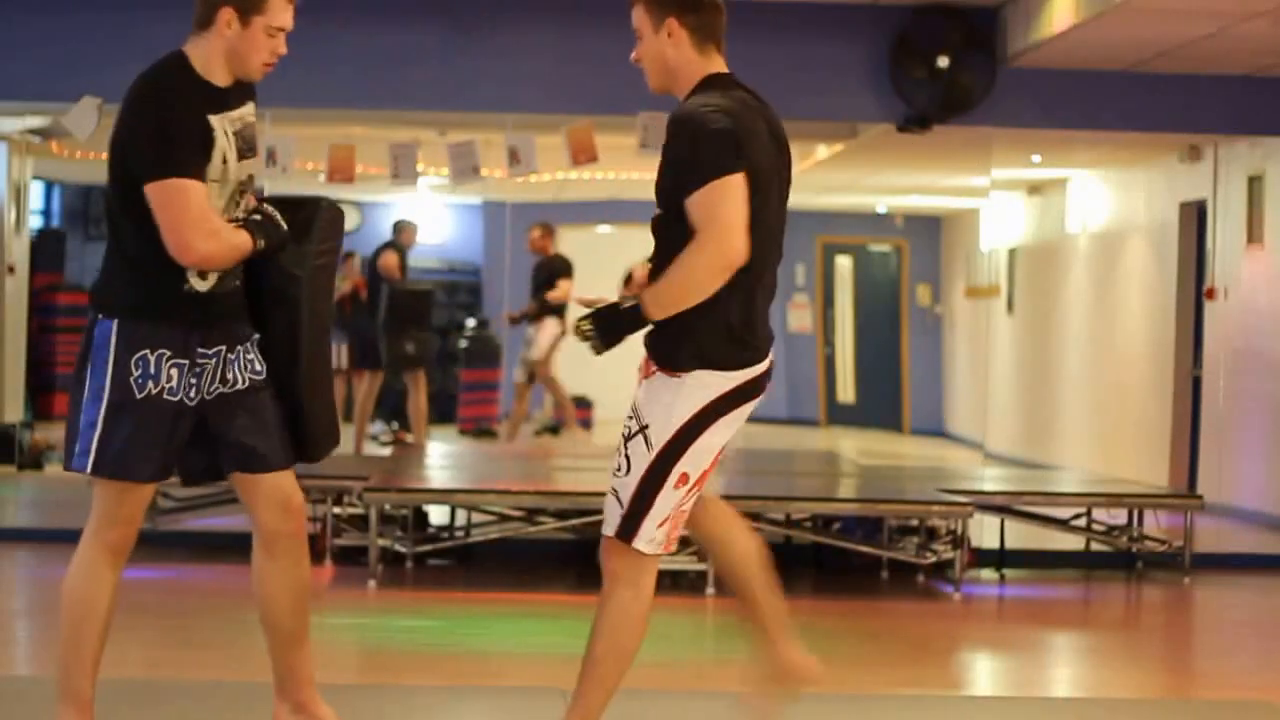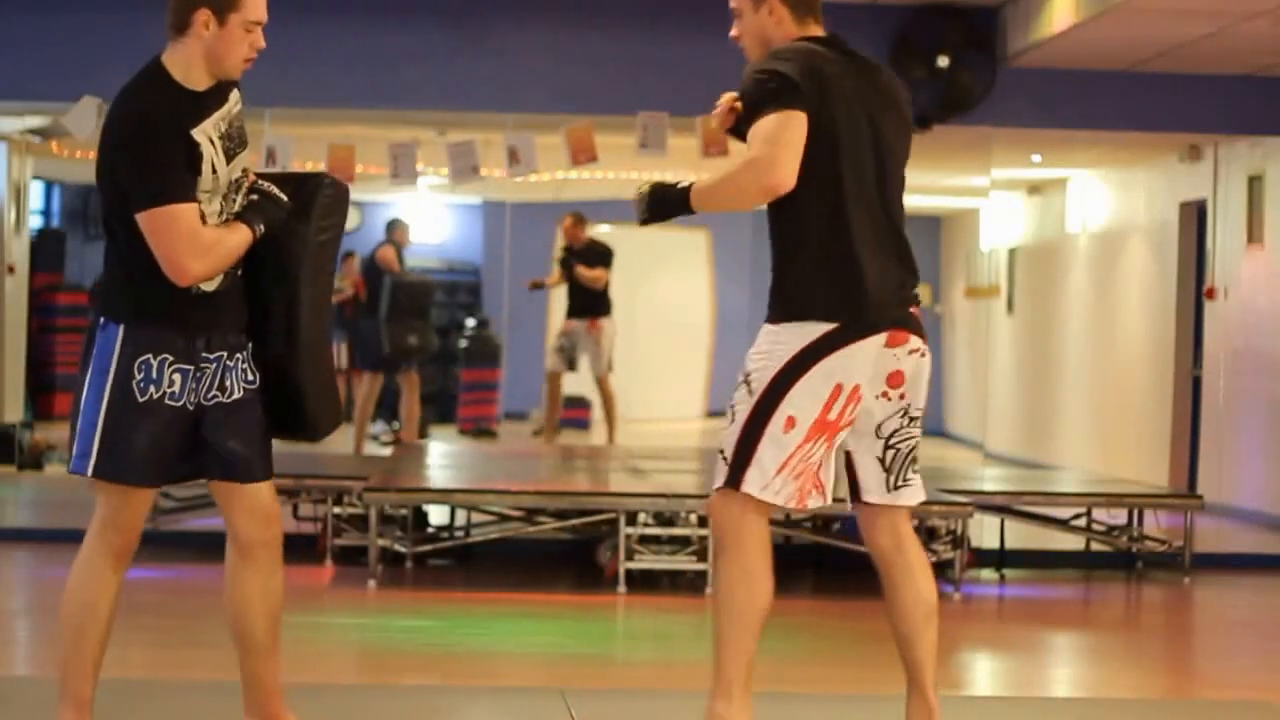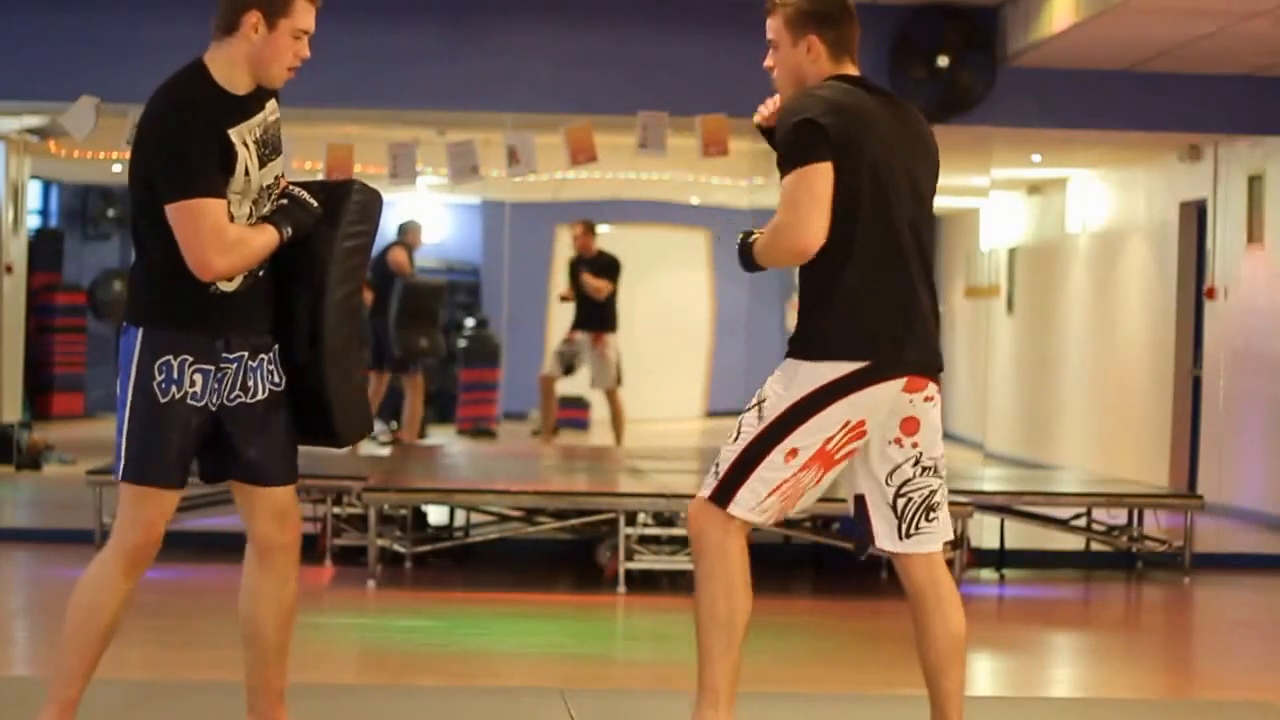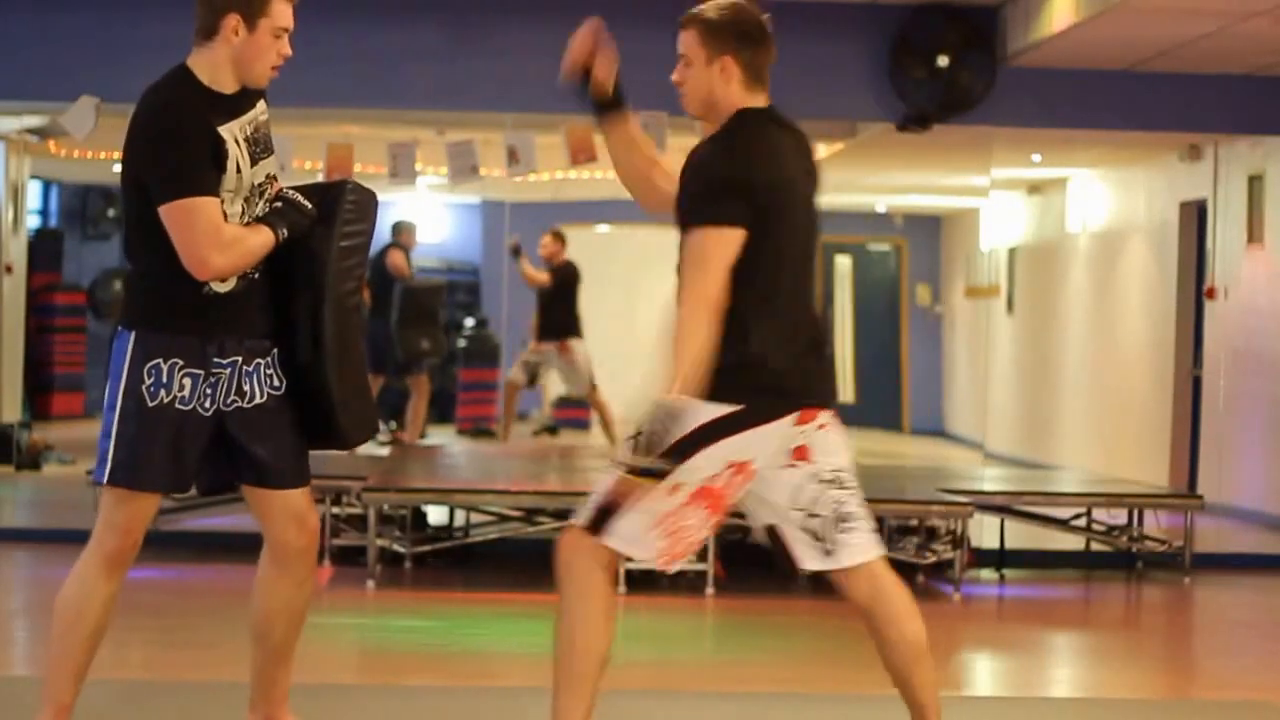
dt=0.4s
person 1, frame 1
left shoulder: (238, 94)
right shoulder: (163, 99)
right elbow: (194, 240)
left wrist: (256, 223)
right wrist: (259, 231)
left hip: (225, 337)
right hip: (145, 336)
left knee: (283, 516)
right knee: (112, 530)
person 1, frame 2
left shoulder: (224, 90)
right shoulder: (145, 115)
right elbow: (186, 260)
left wrist: (256, 201)
right wrist: (259, 220)
left hip: (225, 342)
right hip: (146, 341)
left knee: (258, 528)
right knee: (114, 536)
person 1, frame 3
left shoulder: (261, 98)
right shoulder: (181, 113)
right elbow: (212, 256)
left wrist: (287, 209)
right wrist: (287, 223)
left hip: (249, 345)
right hip: (172, 344)
left knee: (277, 531)
right knee: (136, 541)
person 1, frame 4
left shoulder: (250, 99)
right shoulder: (171, 115)
right elbow: (209, 255)
left wrist: (281, 205)
right wrist: (282, 223)
left hip: (248, 349)
right hip: (167, 350)
left knee: (296, 532)
right knee: (115, 543)
person 2, frame 1
left shoulder: (701, 120)
right shoulder: (756, 117)
left elbow: (725, 246)
left wrist: (628, 314)
right wrist: (651, 277)
left hip: (701, 369)
right hip: (740, 359)
left knee: (630, 552)
right knee: (698, 507)
right ankle: (781, 652)
person 2, frame 2
left shoulder: (783, 69)
right shoulder: (885, 87)
left elbow: (776, 177)
left wrist: (678, 198)
left hip: (818, 326)
right hip: (893, 329)
left knee: (737, 514)
right knee: (892, 530)
person 2, frame 3
left shoulder: (812, 115)
right shoulder: (911, 127)
left elbow: (803, 237)
left wrist: (753, 249)
left hip: (838, 365)
right hip: (913, 370)
left knee: (715, 521)
right knee: (922, 565)
person 2, frame 4
left shoulder: (725, 175)
right shoulder: (784, 148)
left elbow: (701, 293)
right elbow: (664, 199)
left wrist: (666, 418)
right wrist: (608, 107)
left hip: (735, 407)
right hip: (800, 409)
left knee: (582, 550)
right knee: (864, 578)
person 3, frame 1
left shoulder: (385, 252)
right shoulder: (393, 251)
right elbow: (386, 266)
right wrist: (400, 283)
left hip: (373, 325)
right hip: (388, 325)
left knee: (369, 384)
right knee: (417, 382)
left ankle: (358, 448)
right ankle: (419, 446)
person 3, frame 2
left shoulder: (373, 255)
right shoulder: (390, 248)
right elbow: (386, 259)
left hip: (369, 323)
left knee: (368, 387)
right knee: (410, 384)
left ankle: (358, 448)
person 3, frame 3
left shoulder: (383, 255)
right shoulder: (400, 249)
right elbow: (397, 262)
right wrist: (411, 280)
left hip: (378, 322)
right hip: (394, 325)
left knee: (376, 388)
right knee: (414, 387)
right ankle: (409, 445)
person 3, frame 4
left shoulder: (379, 257)
right shoulder: (396, 250)
right elbow: (396, 265)
right wrist: (409, 280)
left hip: (376, 328)
right hip: (394, 329)
left knee: (369, 389)
right knee: (420, 388)
right ankle: (409, 444)
person 4, frame 1
left shoulder: (560, 264)
right shoulder: (539, 266)
left elbow: (565, 293)
left wrist: (543, 300)
right wrist: (523, 314)
left hip: (550, 323)
right hip: (534, 326)
left knee: (538, 367)
right knee: (521, 388)
left ankle: (572, 423)
right ankle: (508, 443)
person 4, frame 2
left shoulder: (601, 251)
right shoulder: (568, 252)
left elbow: (598, 281)
right elbow: (560, 278)
left wrist: (573, 264)
right wrist: (542, 283)
left hip: (597, 321)
right hip: (573, 320)
left knee: (602, 380)
right knee: (552, 375)
left ankle: (611, 440)
right ankle: (549, 436)
person 4, frame 3
left shoulder: (609, 263)
right shoulder: (576, 263)
left elbow: (600, 292)
left wrist: (581, 272)
right wrist: (567, 295)
left hip: (603, 334)
right hip: (578, 332)
left knee: (610, 391)
right knee: (547, 377)
left ankle: (619, 445)
right ankle: (546, 435)
person 4, frame 4
left shoulder: (568, 270)
right shoulder: (554, 271)
left elbow: (537, 281)
left wrist: (519, 258)
right wrist: (534, 333)
left hip: (567, 341)
right hip: (543, 342)
left knee: (590, 395)
right knee: (511, 384)
left ankle: (613, 439)
right ankle: (503, 438)
